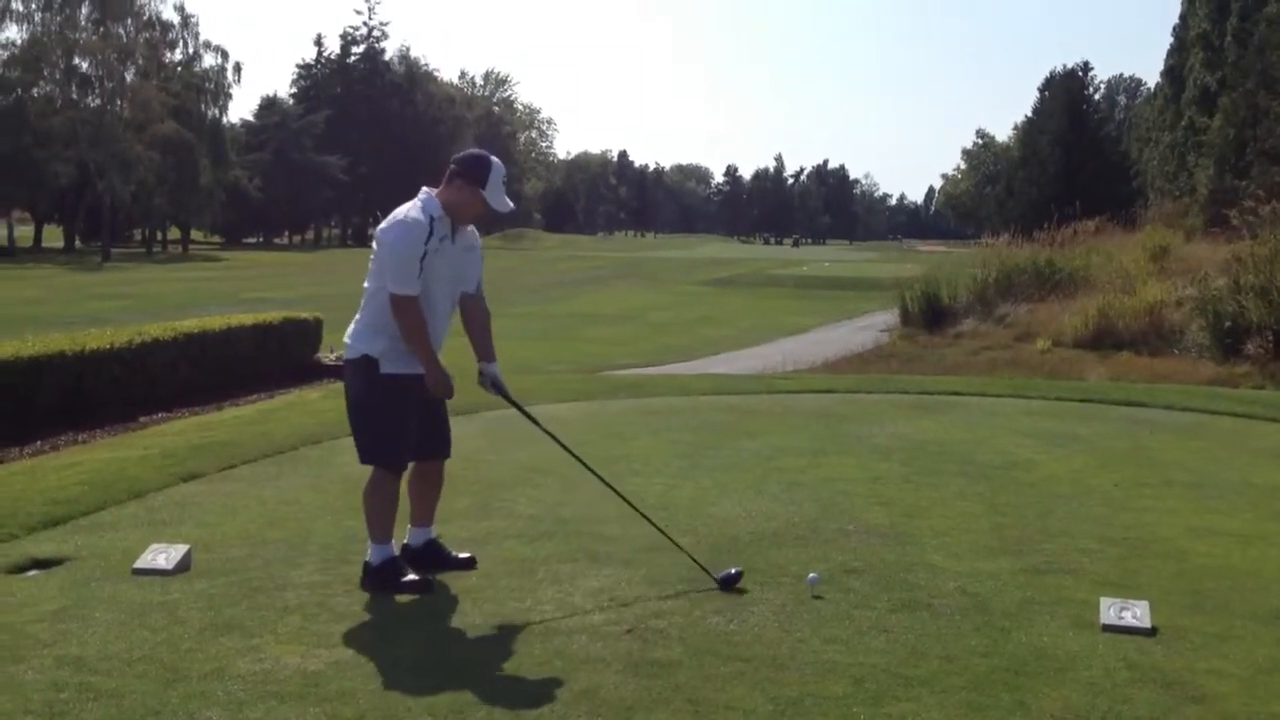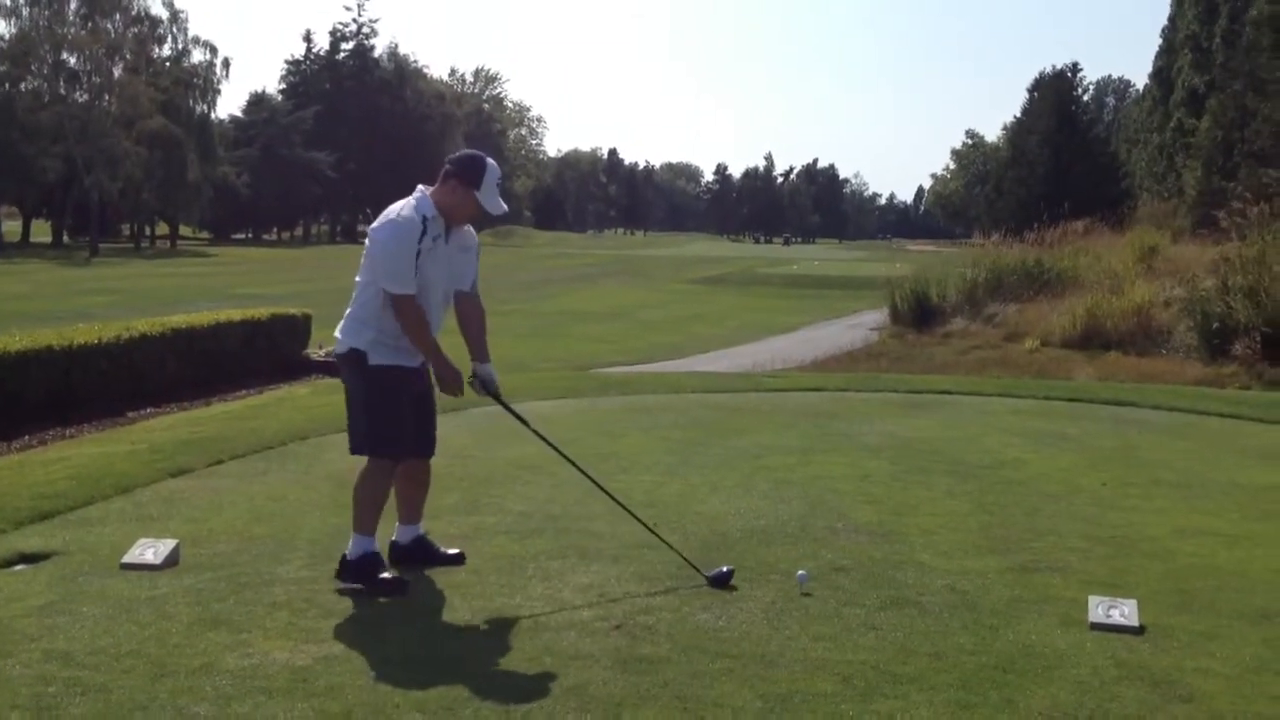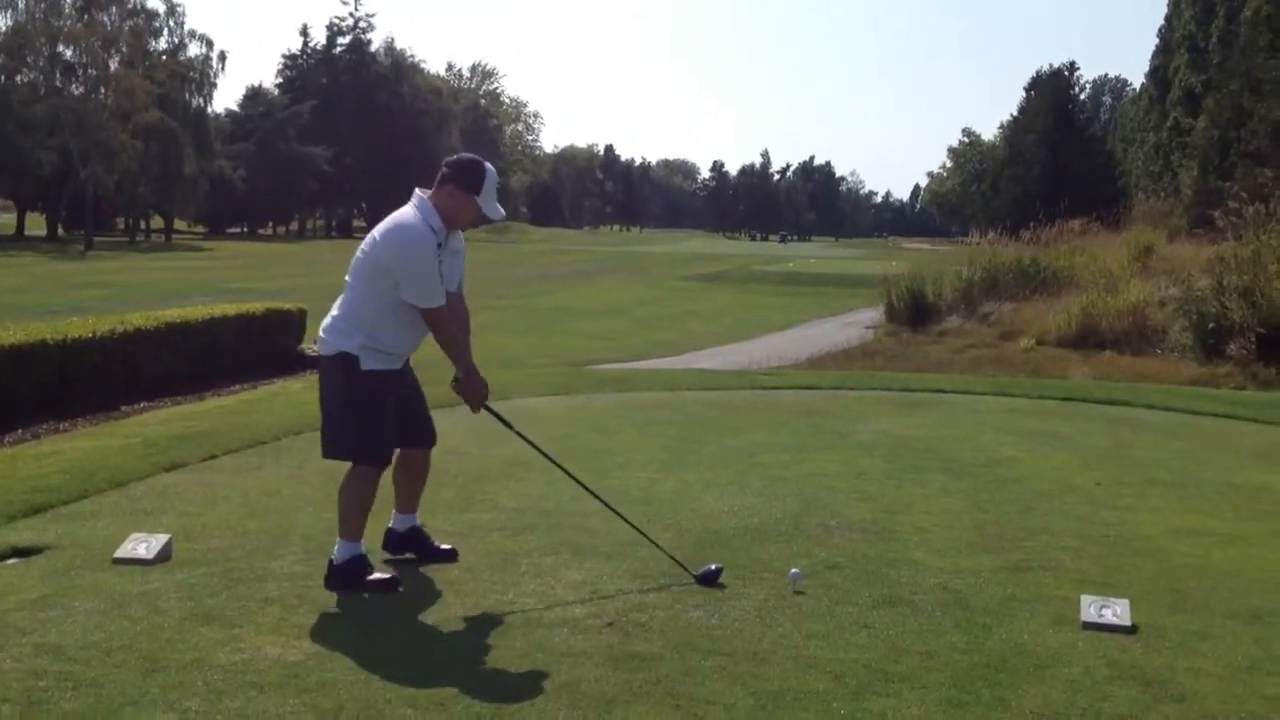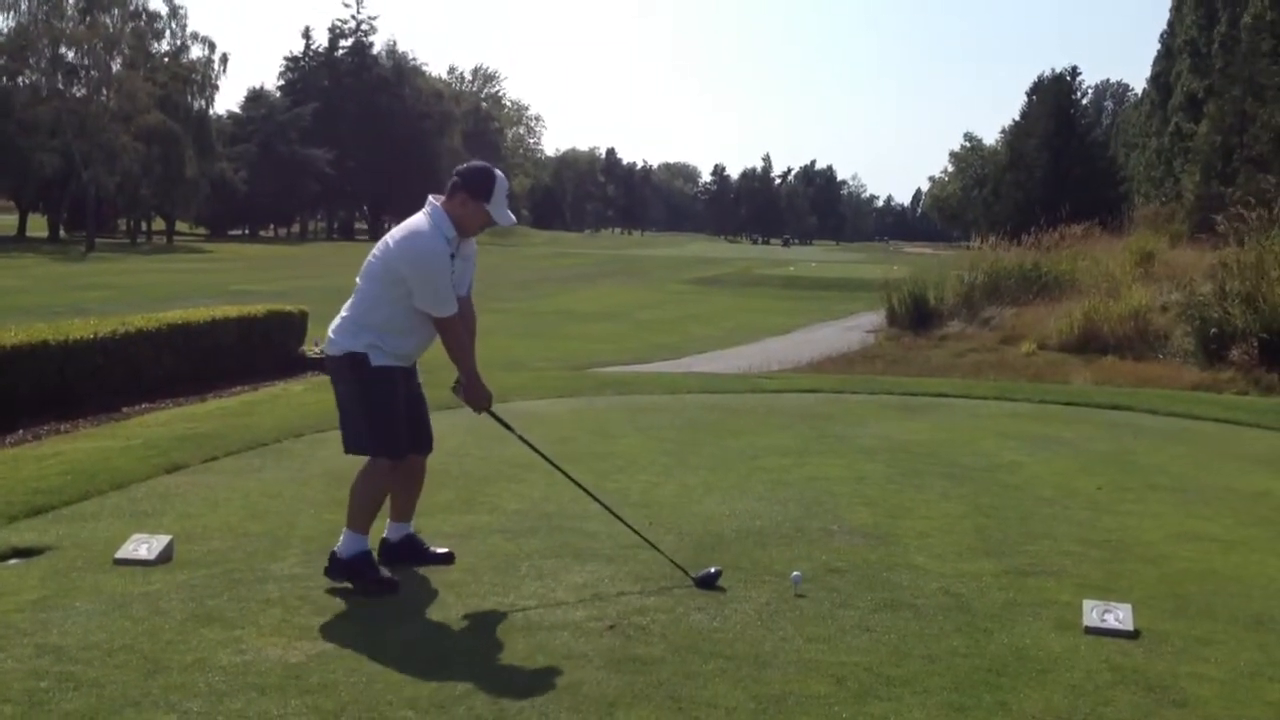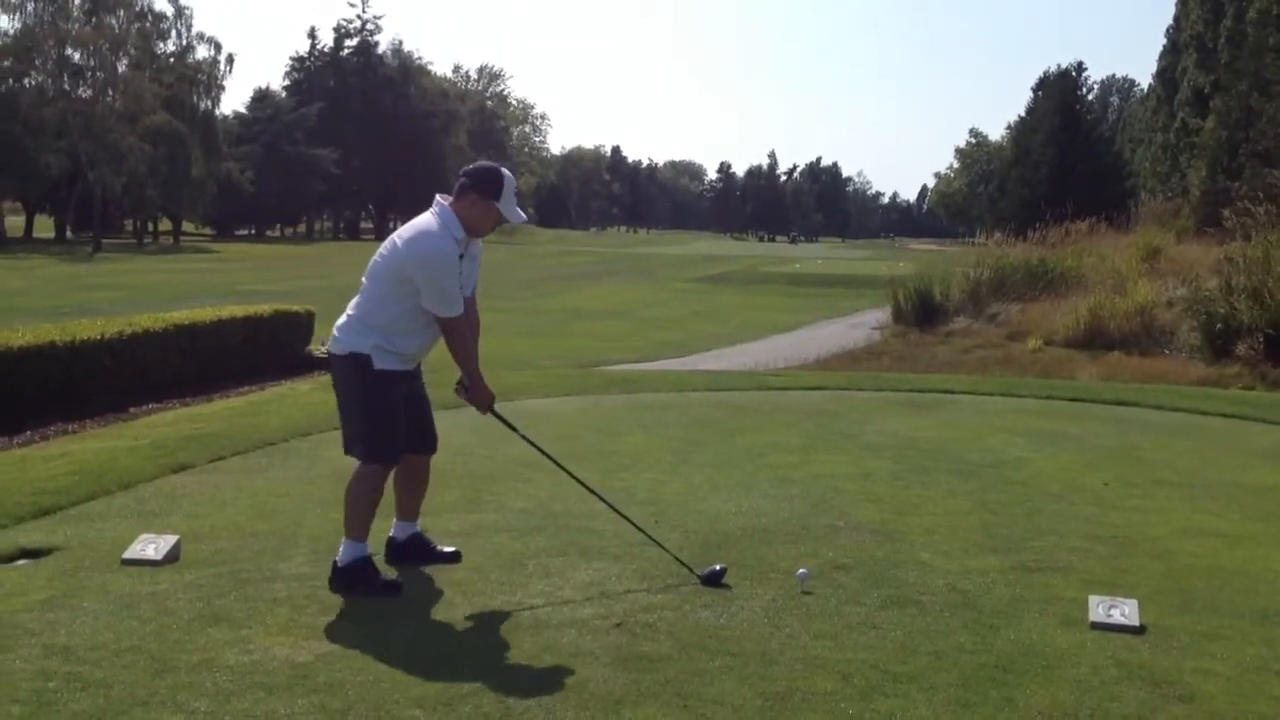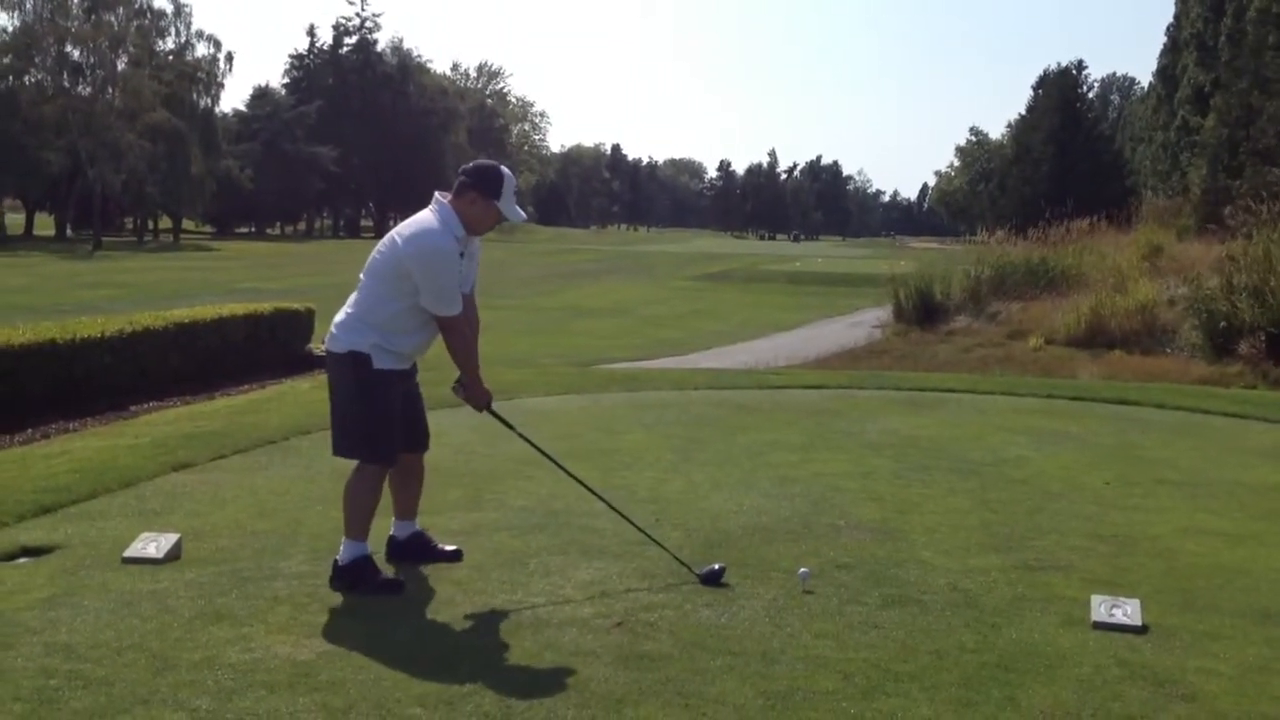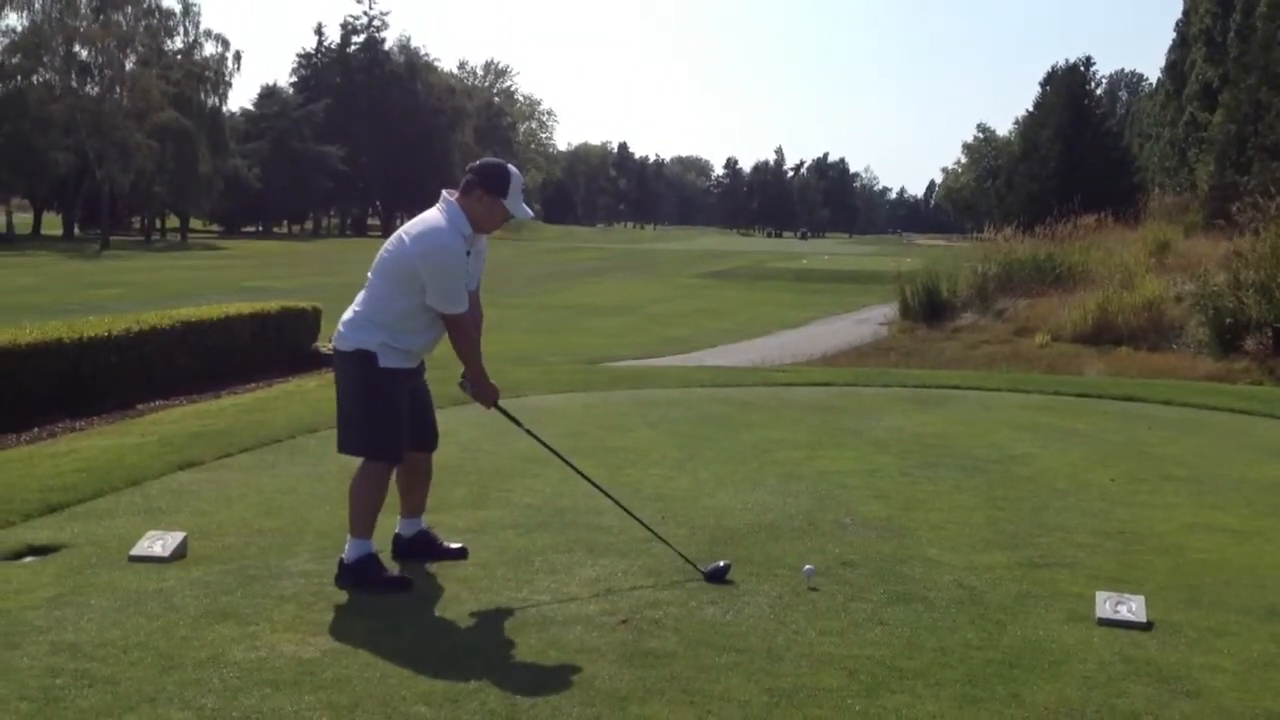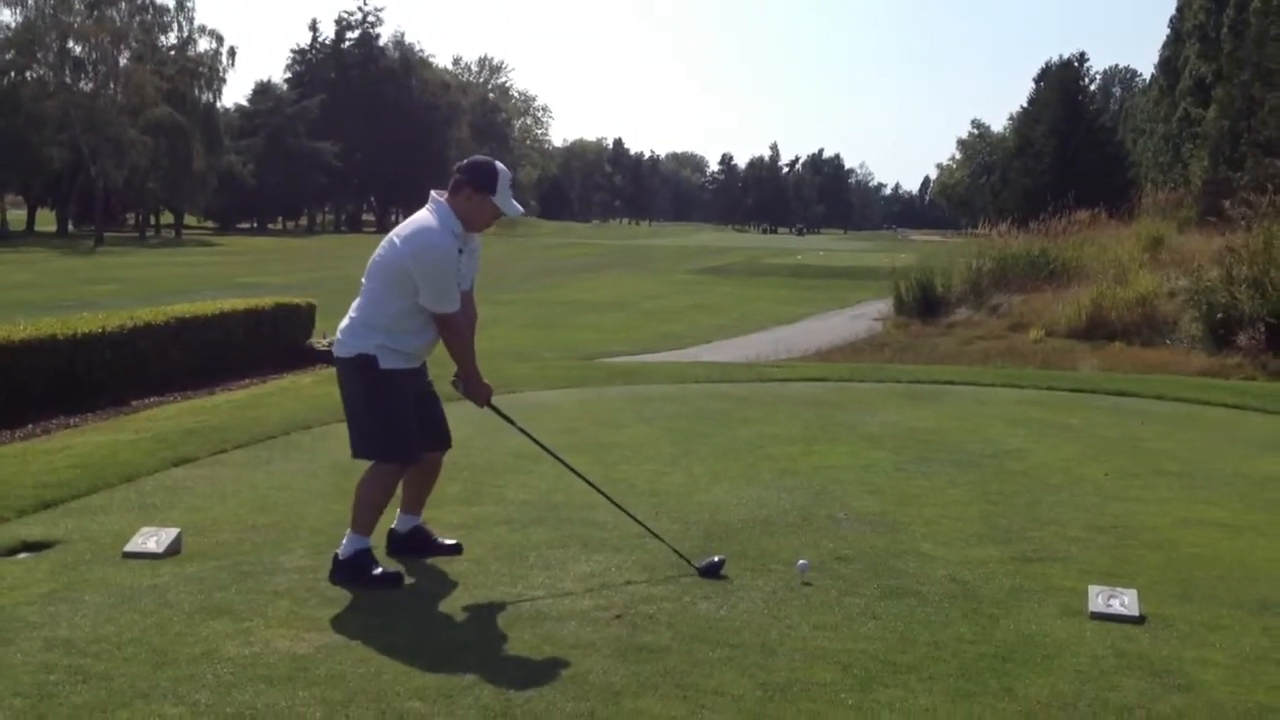
dt=0.3s
person 1, frame 1
left shoulder: (467, 237)
right shoulder: (408, 227)
left elbow: (473, 302)
right elbow: (404, 306)
left wrist: (487, 362)
right wrist: (435, 368)
left hip: (418, 364)
right hip: (379, 360)
left knee: (431, 457)
right knee: (389, 464)
left ankle: (421, 544)
right ankle: (380, 562)
person 1, frame 2
left shoulder: (463, 236)
right shoulder: (401, 225)
left elbow: (468, 301)
right elbow: (404, 305)
left wrist: (483, 364)
right wrist: (442, 364)
left hip: (411, 357)
right hip: (371, 352)
left knee: (418, 454)
right knee: (386, 455)
left ankle: (409, 539)
right ankle: (359, 556)
person 1, frame 3
left shoulder: (449, 234)
right shoulder: (412, 236)
left elbow: (455, 305)
right elbow: (436, 317)
left wrist: (466, 372)
right wrist: (469, 374)
left hip: (388, 355)
right hip: (354, 354)
left knee: (419, 442)
right knee: (369, 459)
left ankle: (404, 530)
right ankle: (346, 561)
person 1, frame 4
left shoulder: (459, 240)
right shoulder: (425, 244)
left elbow: (464, 310)
right elbow: (447, 325)
left wrist: (468, 377)
right wrist: (473, 381)
left hip: (394, 356)
right hip: (361, 354)
left knee: (416, 449)
right knee: (387, 454)
left ankle: (398, 539)
right ankle: (350, 554)
person 1, frame 5
left shoulder: (464, 238)
right shoulder: (434, 245)
left elbow: (468, 312)
right elbow: (452, 326)
left wrist: (472, 377)
right wrist: (477, 384)
left hip: (397, 356)
right hip: (365, 355)
left knee: (418, 449)
right knee: (378, 459)
left ankle: (405, 537)
right ankle: (350, 561)
person 1, frame 6
left shoulder: (462, 236)
right shoulder: (434, 243)
left elbow: (467, 310)
right elbow: (451, 325)
left wrist: (472, 376)
right wrist: (474, 383)
left hip: (393, 354)
right hip: (362, 354)
left knee: (411, 448)
right knee: (376, 458)
left ankle: (405, 536)
right ankle: (351, 561)
person 1, frame 7
left shoulder: (469, 233)
right shoulder: (440, 241)
left elbow: (471, 307)
right elbow: (456, 322)
left wrist: (474, 373)
right wrist: (480, 379)
left hip: (402, 354)
right hip: (368, 352)
left knee: (419, 448)
right knee: (382, 455)
left ankle: (411, 534)
right ankle: (356, 559)
person 1, frame 8
left shoulder: (462, 233)
right shoulder: (431, 241)
left elbow: (465, 306)
right elbow: (449, 322)
left wrist: (470, 373)
right wrist: (473, 379)
left hip: (402, 357)
right hip: (369, 356)
left knee: (432, 446)
right knee: (394, 457)
left ankle: (407, 531)
right ankle: (352, 555)
